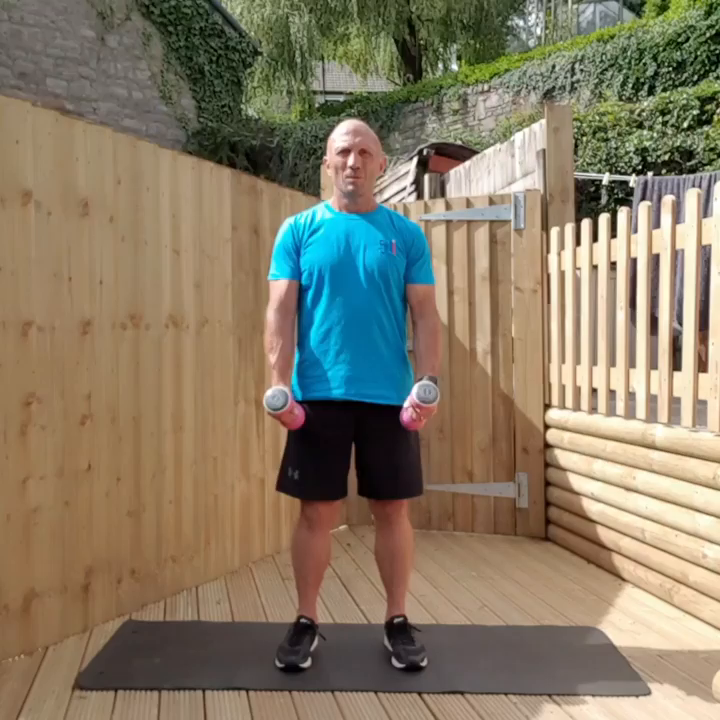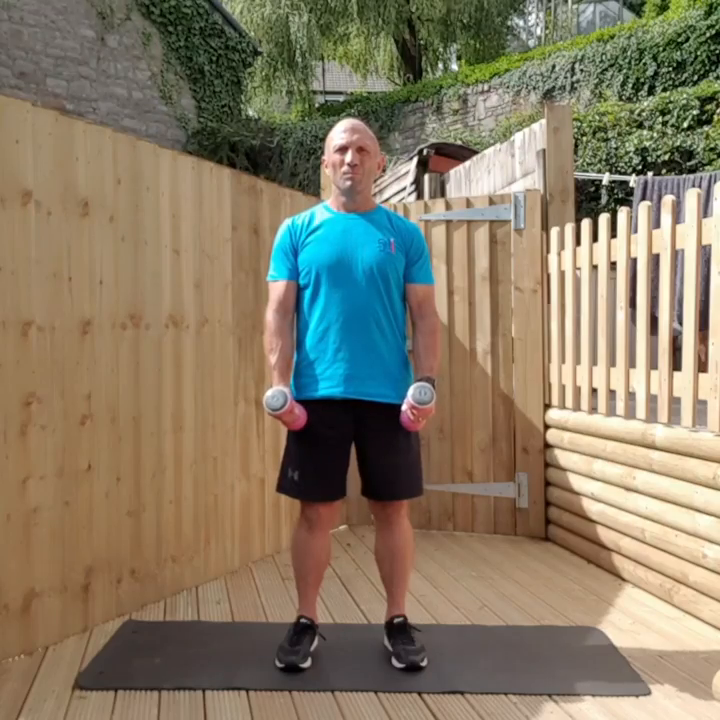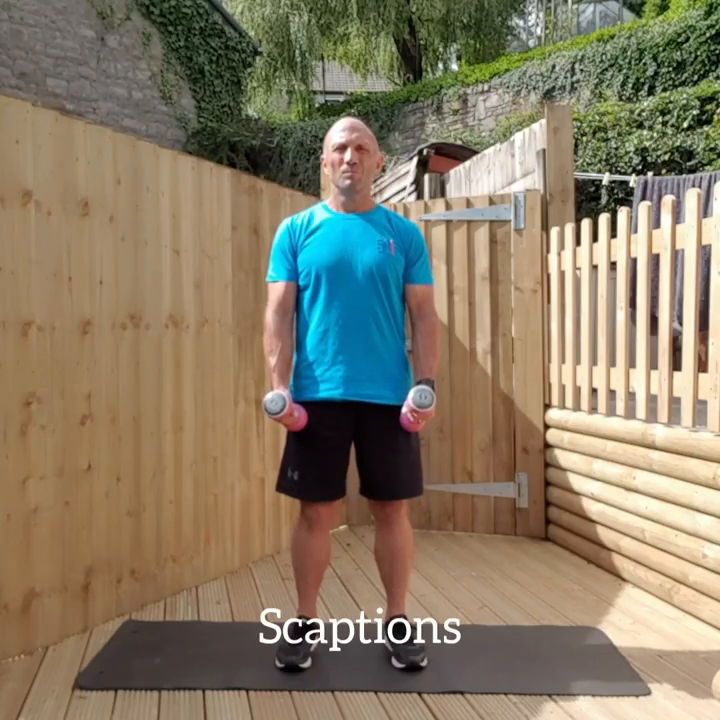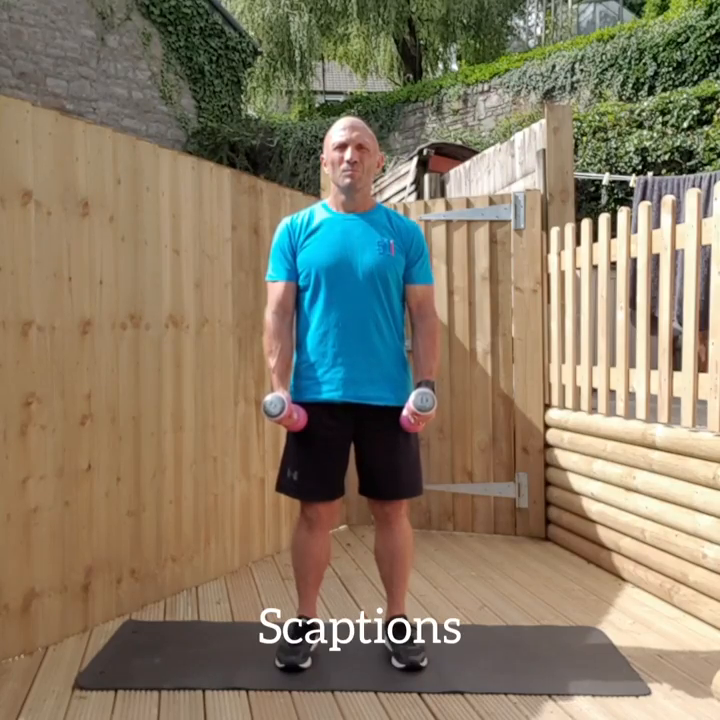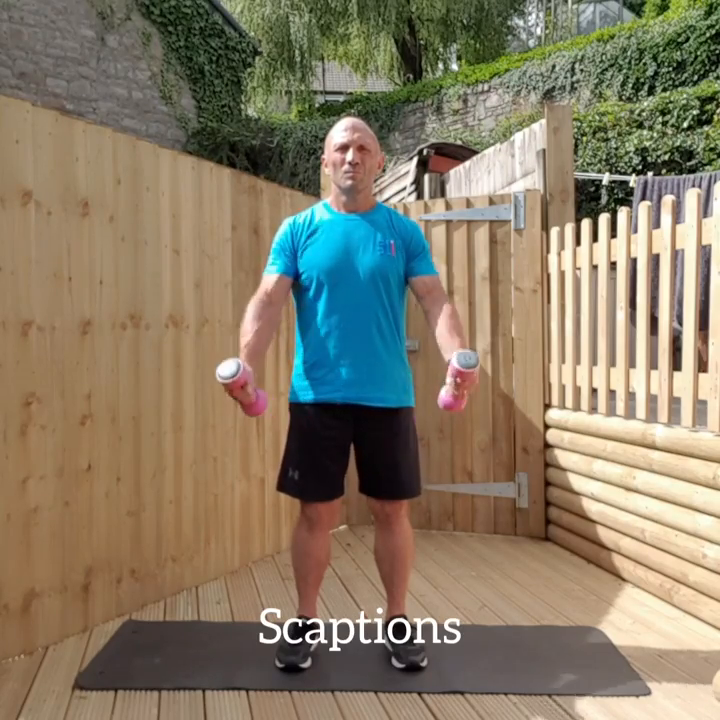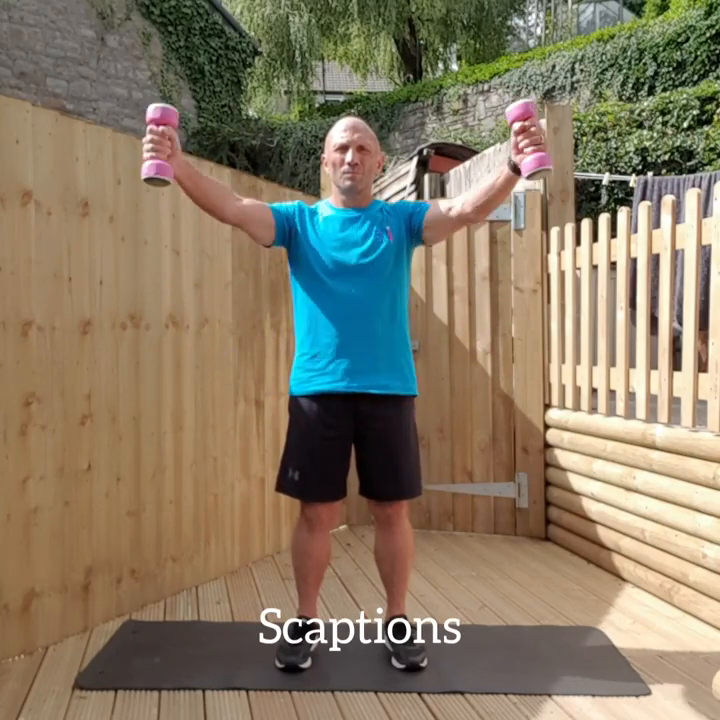
dt=0.4s
person 1, frame 1
left shoulder: (406, 234)
right shoulder: (298, 230)
left elbow: (425, 314)
right elbow: (280, 310)
left wrist: (428, 383)
right wrist: (279, 385)
left hip: (389, 396)
right hip: (319, 396)
left knee: (392, 509)
right knee: (316, 510)
left ankle: (397, 621)
right ankle: (305, 621)
person 1, frame 2
left shoulder: (404, 234)
right shoulder: (297, 230)
left elbow: (424, 315)
right elbow: (279, 311)
left wrist: (426, 383)
right wrist: (279, 384)
left hip: (388, 395)
right hip: (318, 395)
left knee: (392, 510)
right knee: (316, 511)
left ankle: (397, 621)
right ankle: (305, 622)
person 1, frame 3
left shoulder: (403, 233)
right shoulder: (296, 230)
left elbow: (424, 315)
right elbow: (279, 313)
left wrist: (426, 385)
right wrist: (279, 386)
left hip: (388, 395)
right hip: (317, 396)
left knee: (392, 510)
right knee: (316, 512)
left ankle: (397, 622)
right ankle: (305, 622)
person 1, frame 4
left shoulder: (404, 233)
right shoulder: (295, 230)
left elbow: (423, 316)
right elbow: (278, 314)
left wrist: (426, 387)
right wrist: (279, 387)
left hip: (389, 397)
right hip: (317, 396)
left knee: (392, 510)
right knee: (316, 512)
left ankle: (397, 621)
right ankle: (305, 622)
person 1, frame 5
left shoulder: (403, 230)
right shoulder: (298, 229)
left elbow: (437, 300)
right elbow: (267, 299)
left wrist: (457, 358)
right wrist: (246, 362)
left hip: (388, 396)
right hip: (316, 396)
left knee: (392, 510)
right knee: (316, 511)
left ankle: (397, 622)
right ankle: (305, 622)
person 1, frame 6
left shoulder: (402, 220)
right shoulder: (300, 222)
left elbow: (468, 207)
right elbow: (231, 206)
left wrist: (514, 163)
right wrist: (177, 162)
left hip: (389, 390)
right hip: (317, 390)
left knee: (393, 512)
right knee: (316, 514)
left ankle: (397, 623)
right ankle: (305, 623)
